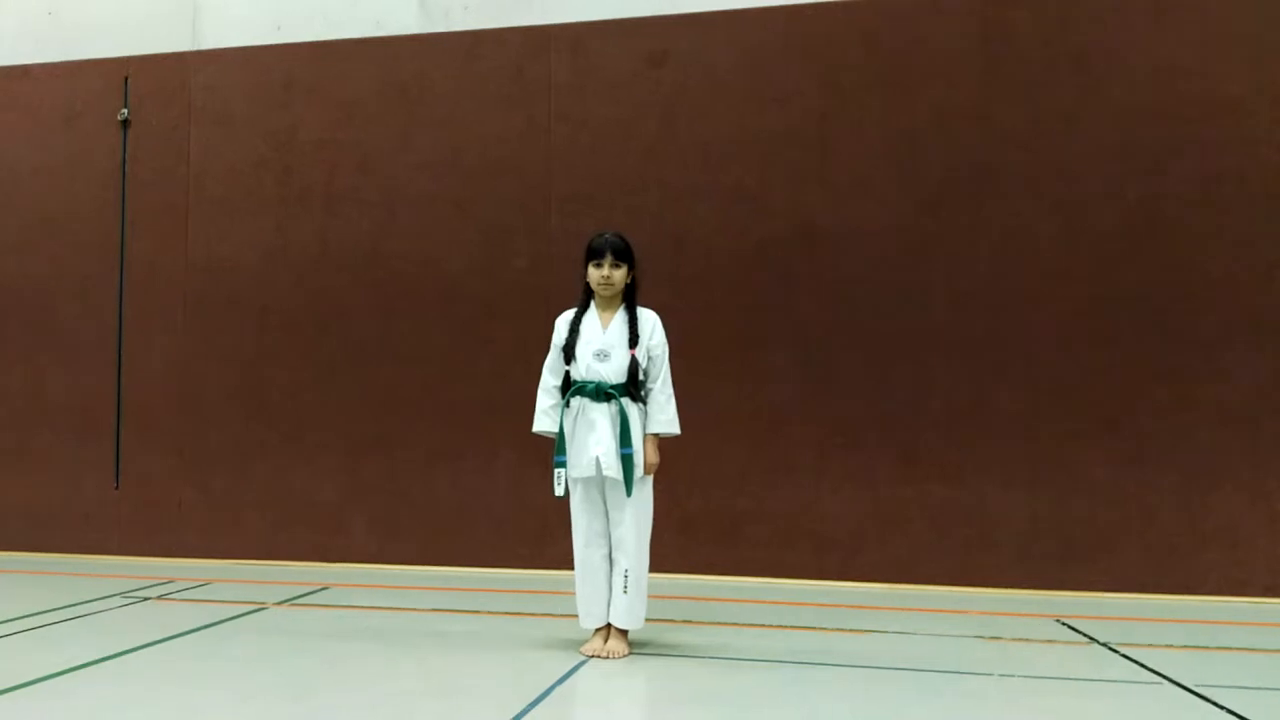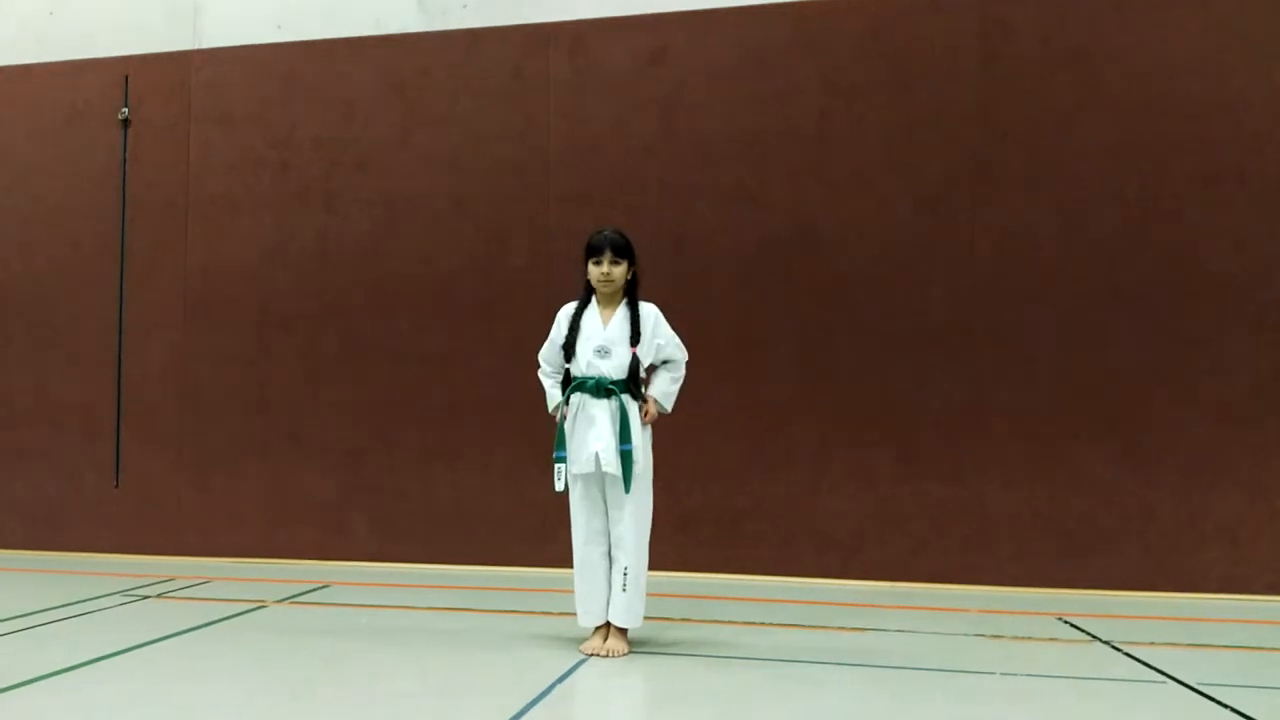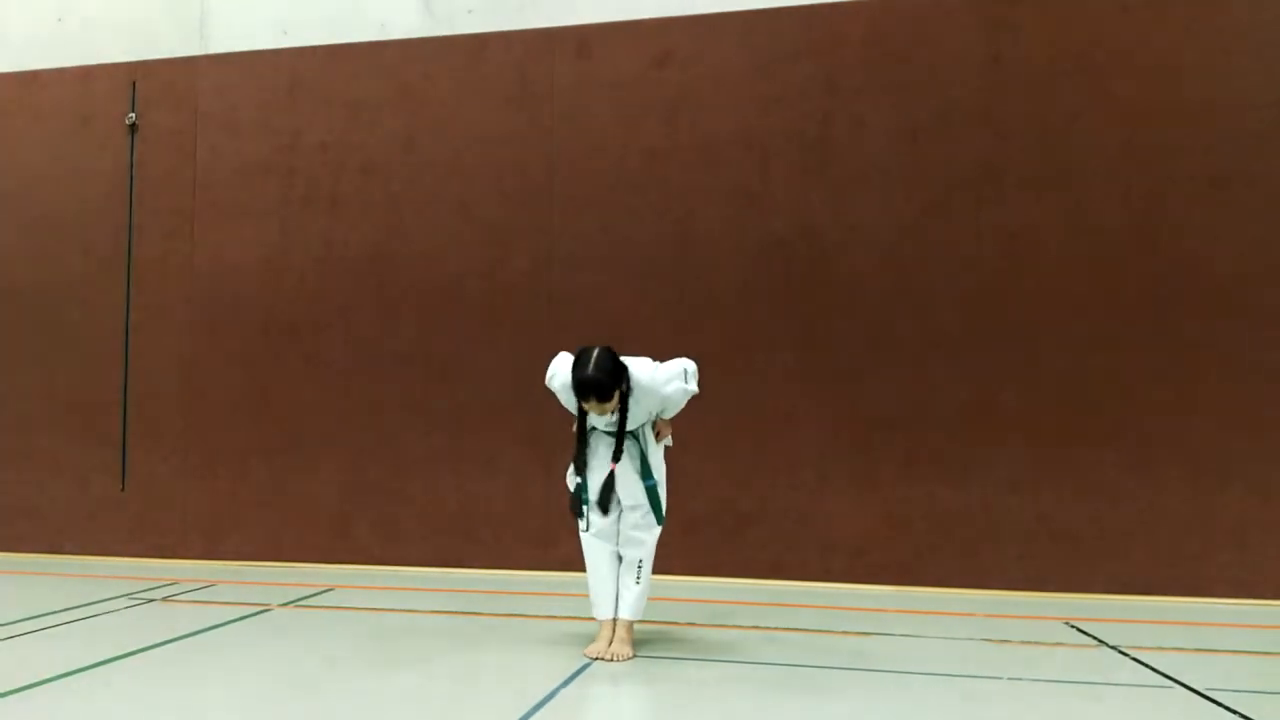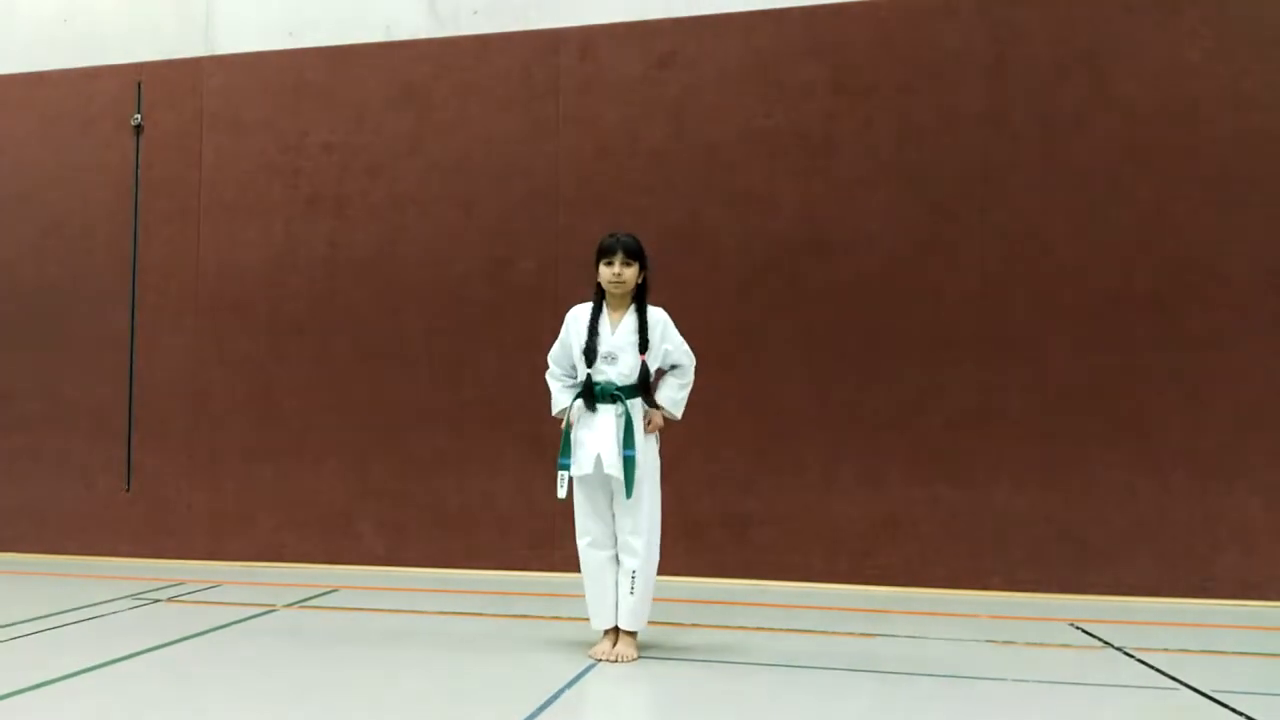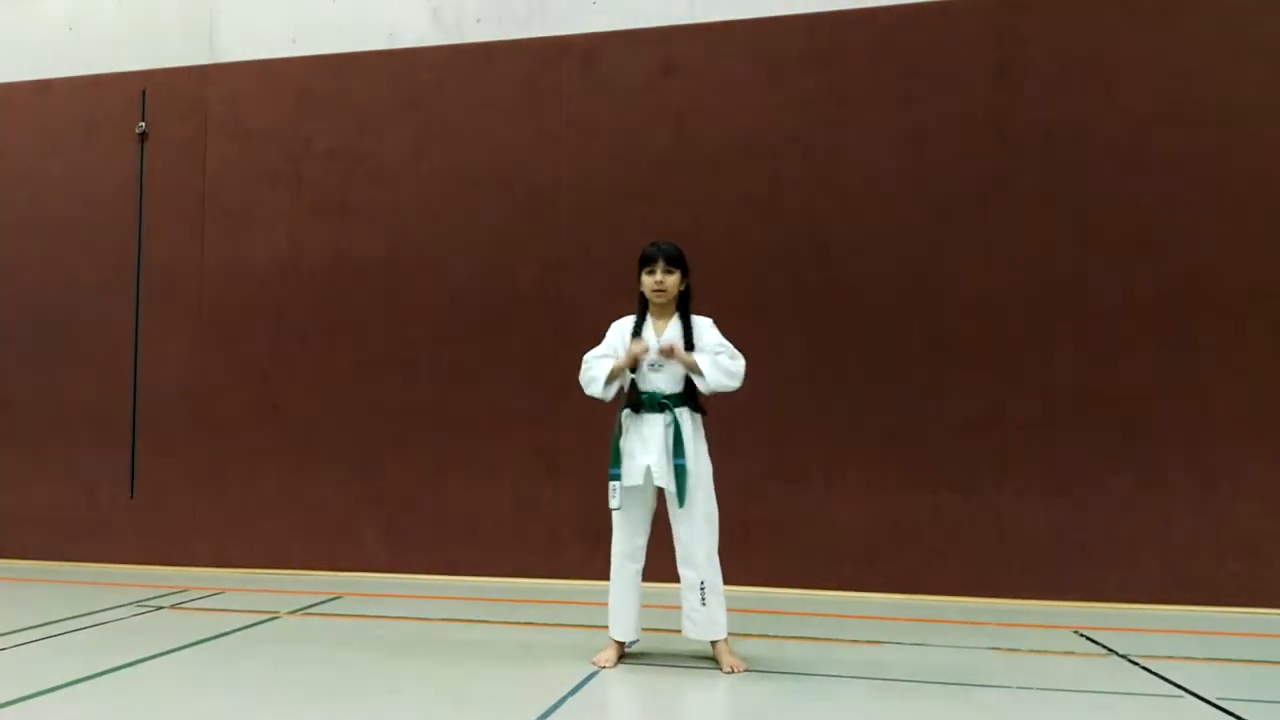
dt=1s
person 1, frame 1
left shoulder: (646, 322)
right shoulder: (568, 322)
left elbow: (659, 384)
right elbow: (552, 382)
left wrist: (652, 440)
right wrist: (555, 439)
left hip: (627, 432)
right hip: (581, 434)
left knee: (628, 533)
right knee: (589, 534)
left ankle: (620, 629)
right ankle: (598, 626)
person 1, frame 2
left shoulder: (647, 315)
right shoulder: (570, 315)
left elbow: (675, 360)
right elbow: (548, 365)
left wrist: (656, 399)
right wrist: (559, 404)
left hip: (626, 429)
right hip: (581, 429)
left knee: (627, 529)
right knee: (588, 530)
left ankle: (620, 627)
right ankle: (597, 624)
person 1, frame 3
left shoulder: (650, 382)
right shoulder: (563, 376)
left elbow: (688, 372)
left wrist: (664, 417)
right wrist: (584, 418)
left hip: (640, 448)
right hip: (596, 448)
left knee: (638, 533)
right knee: (597, 531)
left ankle: (624, 629)
right ankle: (606, 626)
person 1, frame 4
left shoulder: (656, 320)
right shoulder: (578, 318)
left elbow: (682, 366)
right elbow: (558, 369)
left wrist: (662, 408)
right wrist: (566, 410)
left hip: (633, 432)
right hip: (588, 431)
left knee: (637, 533)
right knee: (594, 534)
left ankle: (629, 630)
right ankle: (608, 628)
person 1, frame 5
left shoulder: (701, 327)
right shoulder: (623, 328)
left elbow: (733, 371)
right elbow: (589, 376)
left wrist: (685, 358)
right wrist: (624, 362)
left hip: (683, 439)
right hip: (636, 438)
left knee: (697, 543)
right knee: (627, 542)
left ankle: (717, 640)
right ankle: (618, 637)
